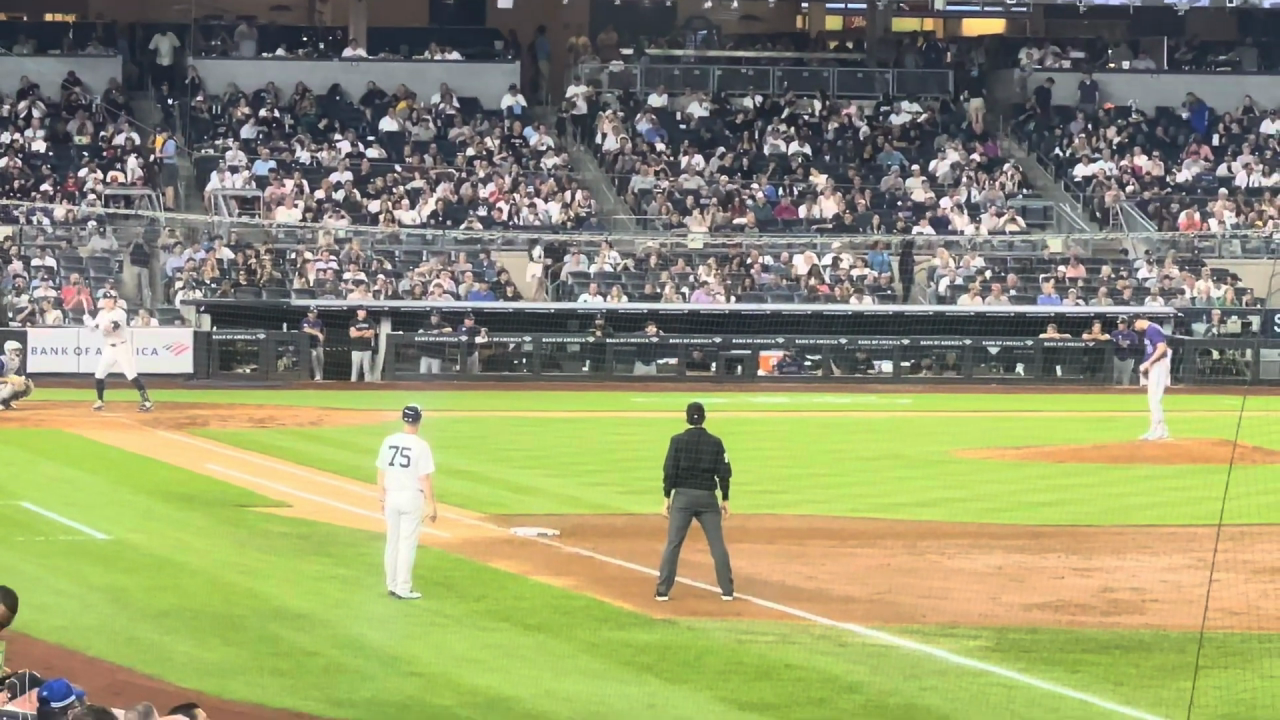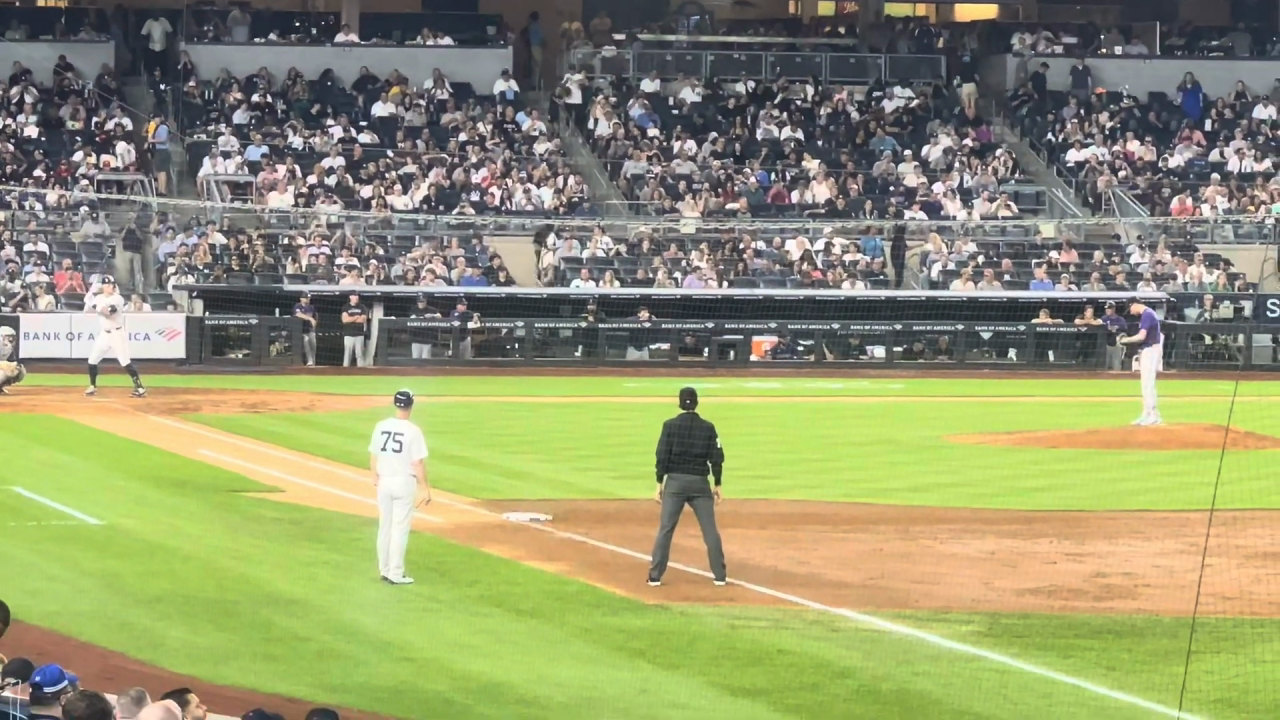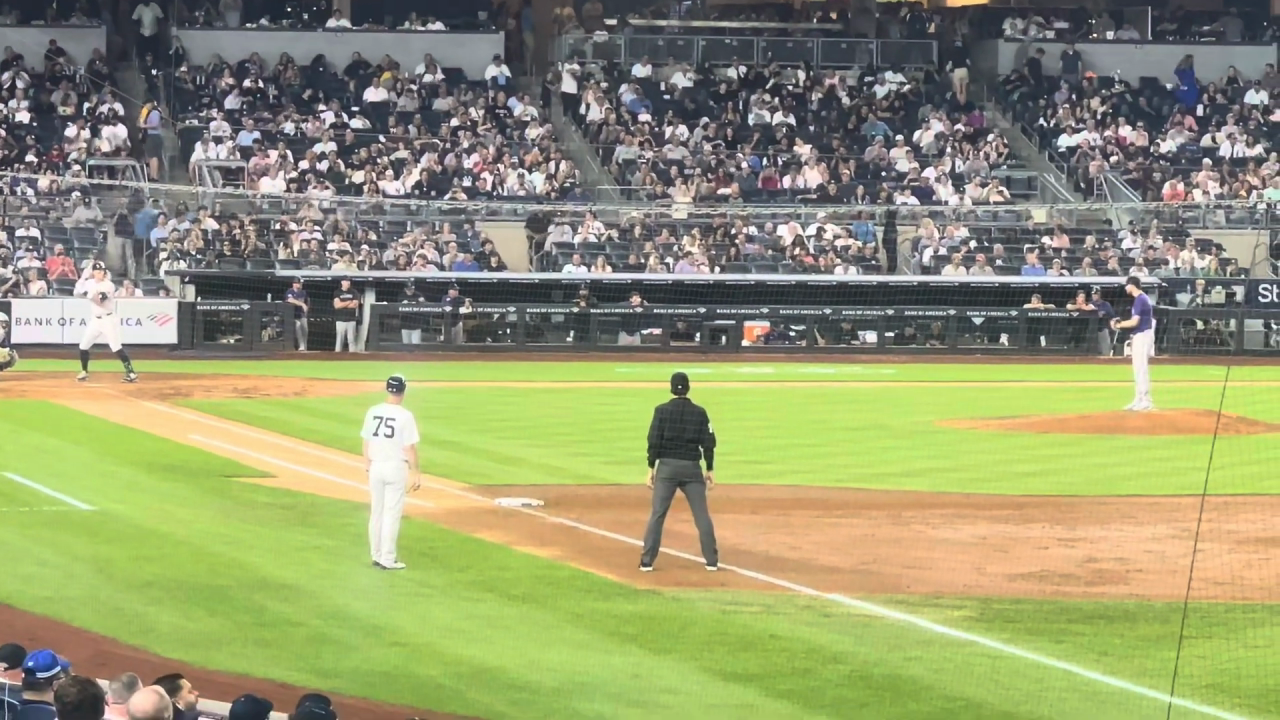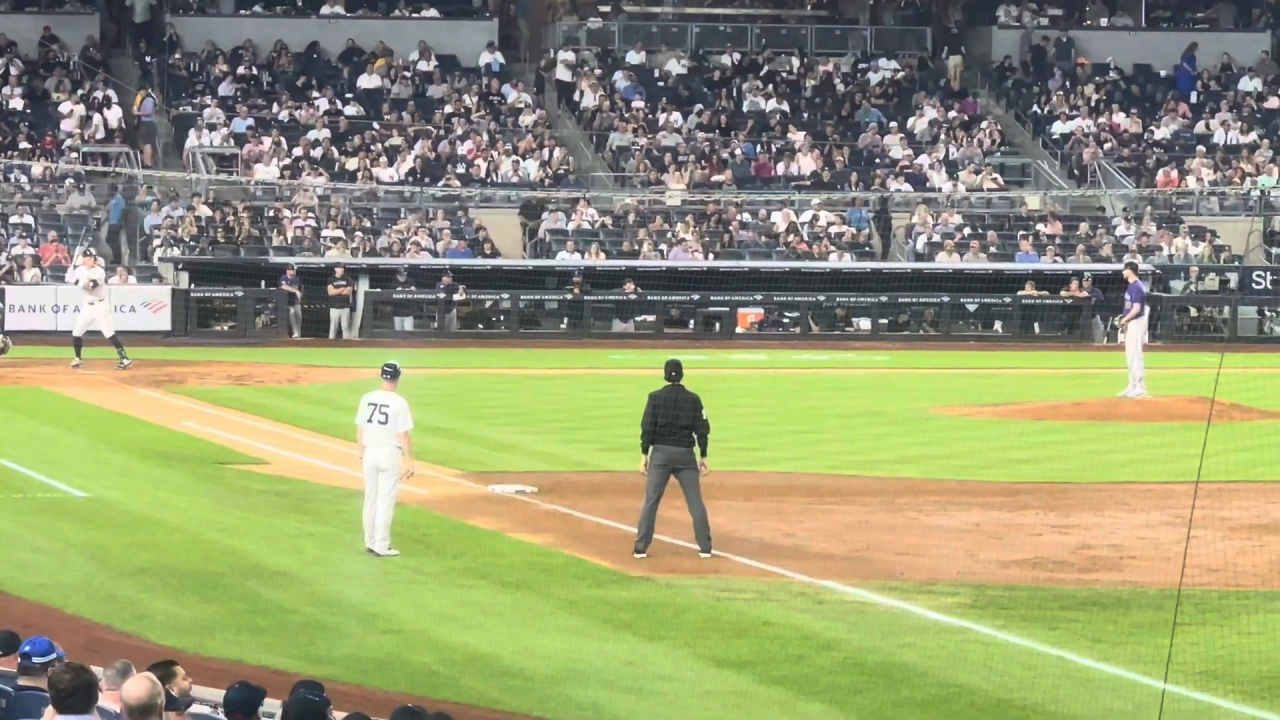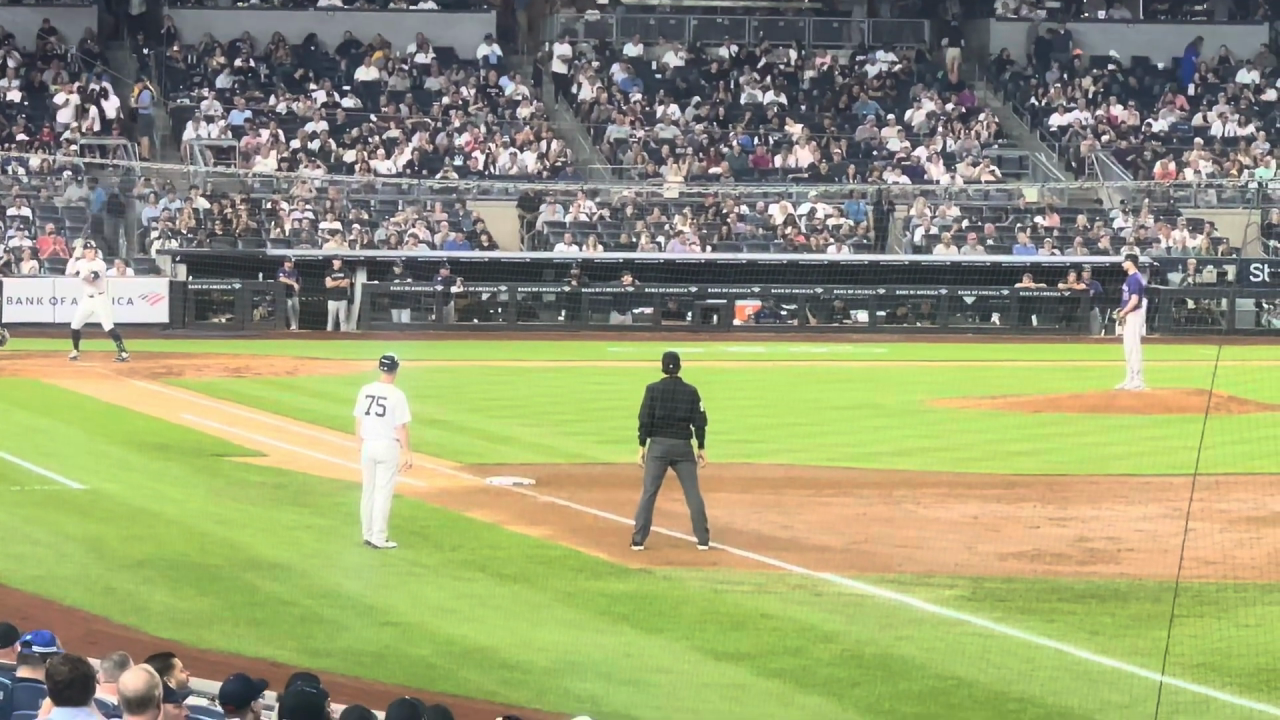
dt=0.3s
person 1, frame 1
left shoulder: (678, 440)
right shoulder: (715, 442)
left elbow: (670, 471)
right elbow: (724, 473)
left wrist: (667, 498)
right wrist: (725, 499)
left hip: (683, 496)
right hip: (707, 497)
left knee: (673, 544)
right knee: (718, 545)
left ankle: (662, 591)
right ankle: (727, 591)
person 1, frame 2
left shoulder: (670, 425)
right shoulder: (708, 427)
left elbow: (662, 456)
right elbow: (716, 458)
left wrist: (659, 483)
right wrist: (717, 485)
left hip: (675, 481)
right hip: (700, 482)
left knee: (665, 529)
right knee: (710, 530)
left ankle: (655, 576)
right ankle: (720, 576)
person 1, frame 3
left shoulder: (662, 410)
right shoulder: (699, 412)
left elbow: (654, 442)
right elbow: (708, 443)
left wrist: (651, 468)
right wrist: (709, 470)
left hip: (667, 466)
right hip: (692, 467)
left knee: (657, 514)
right knee: (702, 515)
left ankle: (647, 562)
right ankle: (711, 561)
person 1, frame 4
left shoulder: (655, 397)
right shoulder: (693, 399)
left elbow: (647, 428)
right elbow: (702, 430)
left wrist: (645, 455)
right wrist: (703, 456)
left hip: (660, 453)
right hip: (685, 454)
left knee: (651, 501)
right knee: (696, 502)
left ankle: (640, 548)
right ankle: (705, 548)
person 1, frame 5
left shoulder: (653, 389)
right shoulder: (690, 391)
left elbow: (645, 420)
right elbow: (699, 422)
left wrist: (642, 447)
right wrist: (700, 448)
left hip: (658, 445)
right hip: (683, 446)
left knee: (648, 493)
right knee: (693, 494)
left ankle: (638, 541)
right ankle: (703, 540)
person 2, frame 1
left shoulder: (388, 441)
right shoulder: (421, 445)
left elbow: (381, 472)
right elbow: (425, 478)
left wrist: (382, 497)
right wrist: (431, 504)
left hip: (392, 496)
right hip: (412, 497)
left knee: (392, 542)
right knee: (407, 544)
left ankle: (392, 586)
right ankle: (403, 589)
person 2, frame 2
left shoulder: (381, 426)
right shoulder: (413, 430)
left elbow: (373, 458)
right elbow: (418, 463)
left wrist: (376, 481)
right wrist: (425, 488)
left hip: (384, 481)
right hip: (404, 482)
left knee: (385, 527)
right knee: (400, 529)
left ankle: (384, 571)
right ankle: (396, 574)
person 2, frame 3
left shoulder: (373, 412)
right shoulder: (405, 415)
left elbow: (365, 443)
right elbow: (410, 448)
left wrist: (368, 466)
right wrist: (416, 473)
left hip: (376, 466)
right hip: (396, 468)
left knee: (376, 512)
right knee: (392, 514)
left ankle: (376, 556)
right ankle: (388, 559)
person 2, frame 4
left shoulder: (367, 398)
right shoulder: (399, 402)
left elbow: (360, 429)
right elbow: (403, 435)
left wrist: (362, 453)
right wrist: (409, 461)
left hip: (370, 453)
right hip: (390, 454)
left knee: (370, 499)
right knee: (385, 501)
left ankle: (370, 543)
right ankle: (381, 546)
person 2, frame 5
left shoulder: (365, 390)
right shoulder: (396, 395)
left elbow: (358, 421)
right elbow: (401, 428)
right wrist: (407, 453)
left hip: (368, 445)
right hip: (388, 447)
left knee: (368, 491)
right knee: (383, 493)
left ankle: (368, 535)
right ankle: (379, 539)
